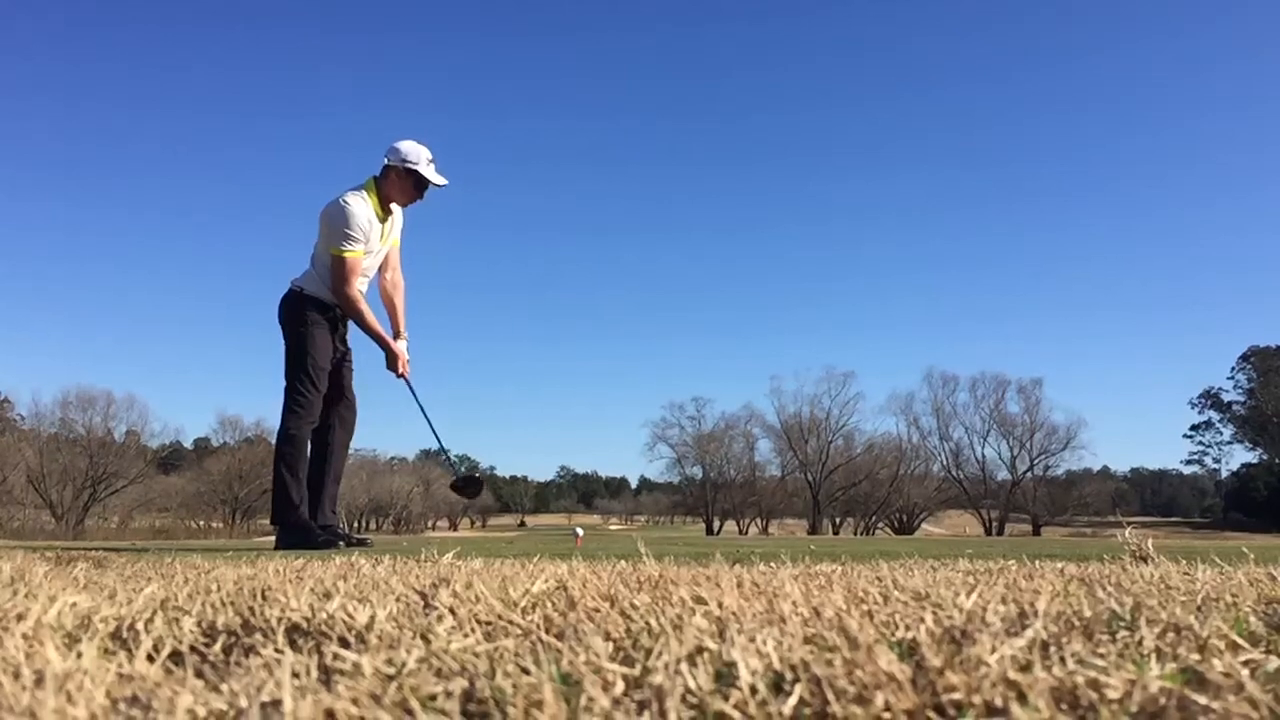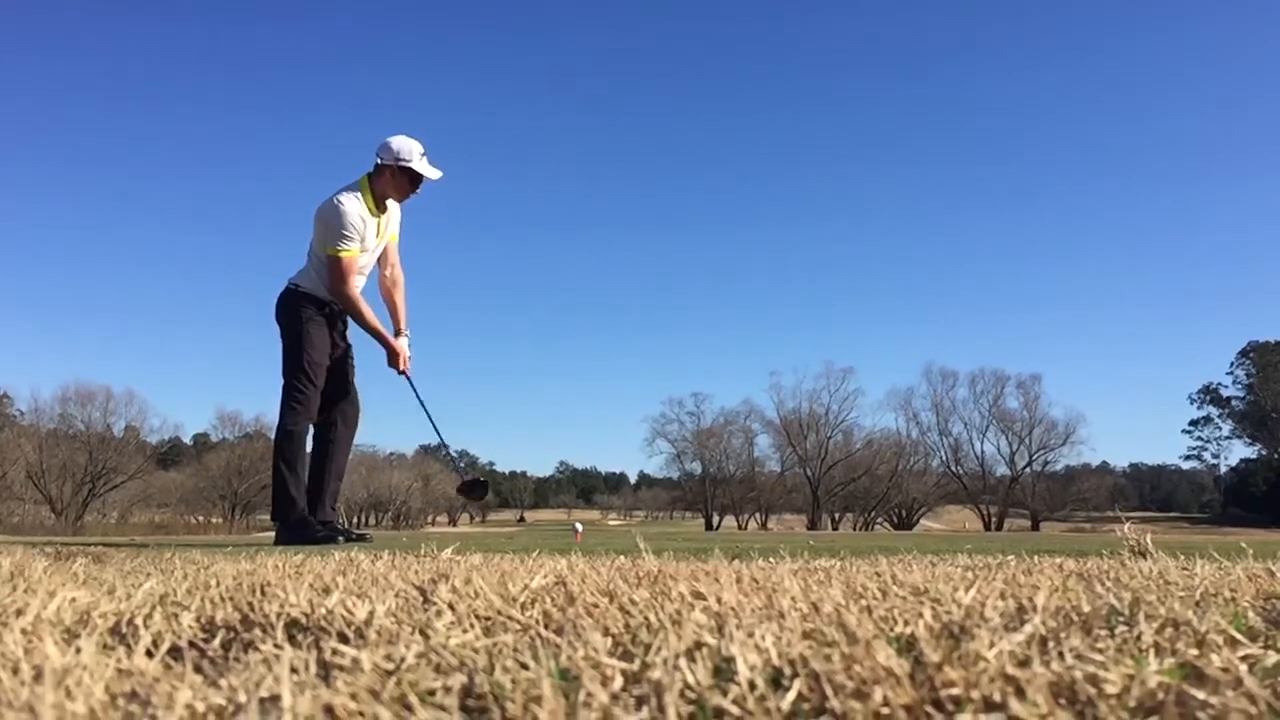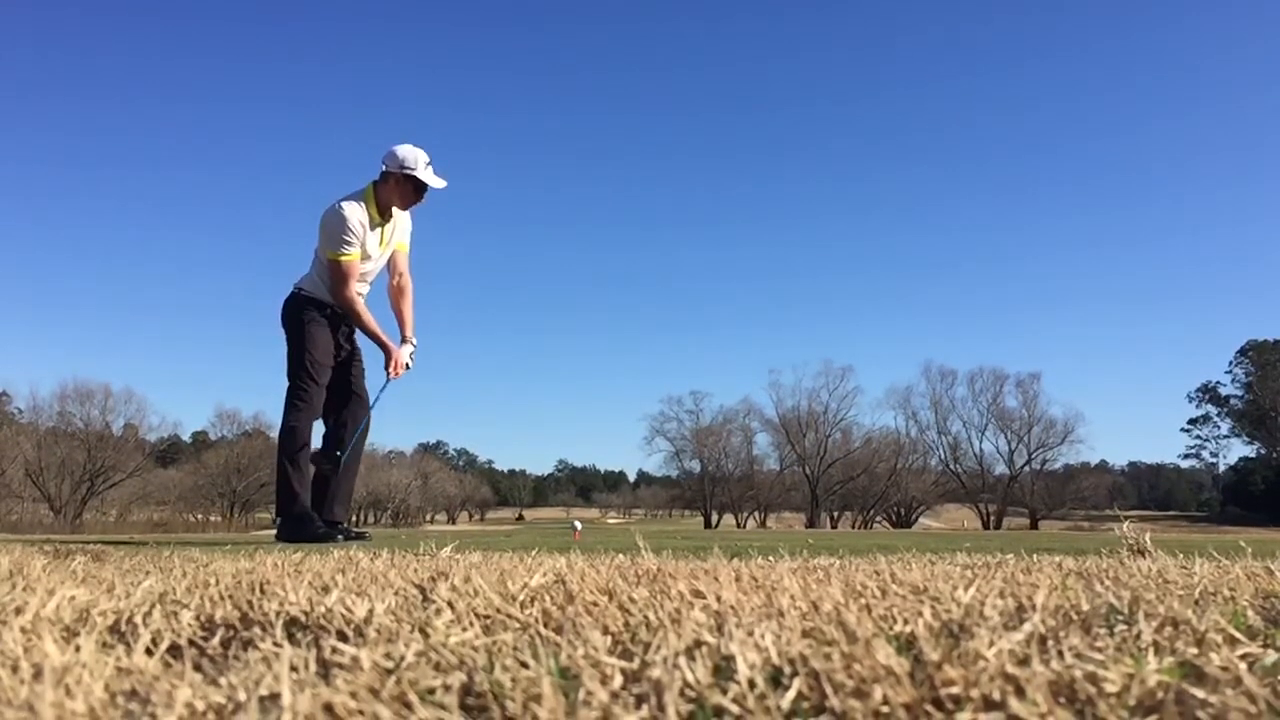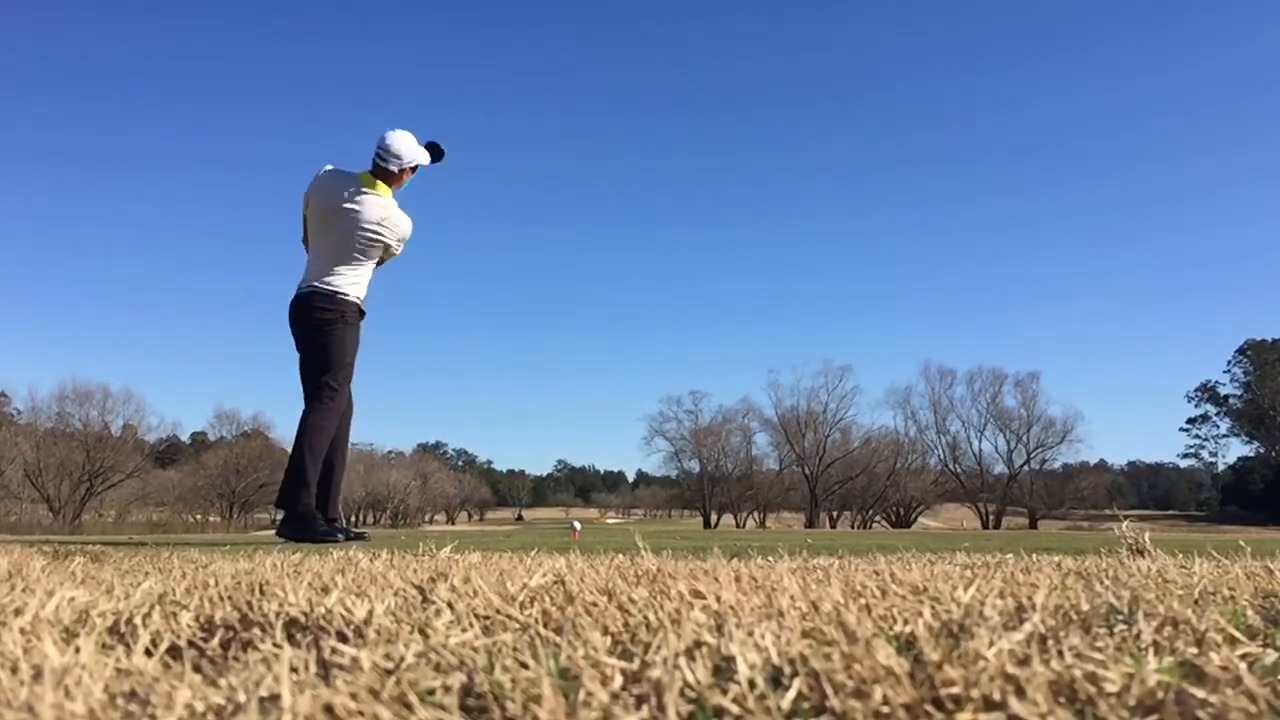
dt=1s
person 1, frame 1
left shoulder: (393, 214)
right shoulder: (352, 210)
left elbow: (391, 275)
right elbow: (345, 289)
left wrist: (401, 336)
right wrist: (387, 345)
left hip: (333, 317)
right hip: (309, 310)
left knee: (340, 415)
right knee: (304, 411)
left ankle: (322, 521)
right ankle: (292, 524)
person 1, frame 2
left shoulder: (391, 210)
right shoulder: (346, 209)
left elbow: (391, 271)
right elbow: (344, 288)
left wrist: (402, 333)
right wrist: (387, 343)
left hip: (332, 314)
right hip: (305, 307)
left knee: (342, 412)
right knee: (302, 407)
left ankle: (321, 516)
right ankle: (292, 519)
person 1, frame 3
left shoulder: (400, 219)
right shoulder: (348, 215)
left elbow: (400, 279)
right elbow: (344, 292)
left wrist: (407, 339)
right wrist: (386, 346)
left hip: (342, 320)
right hip: (311, 311)
left knee: (354, 414)
right knee: (306, 404)
left ankle: (328, 516)
right ankle: (295, 516)
person 1, frame 4
left shoulder: (325, 180)
right shoulder: (399, 224)
left hip: (307, 303)
right hip: (338, 310)
left knee: (335, 408)
right knee: (328, 403)
left ankle: (325, 514)
right ankle: (299, 511)
